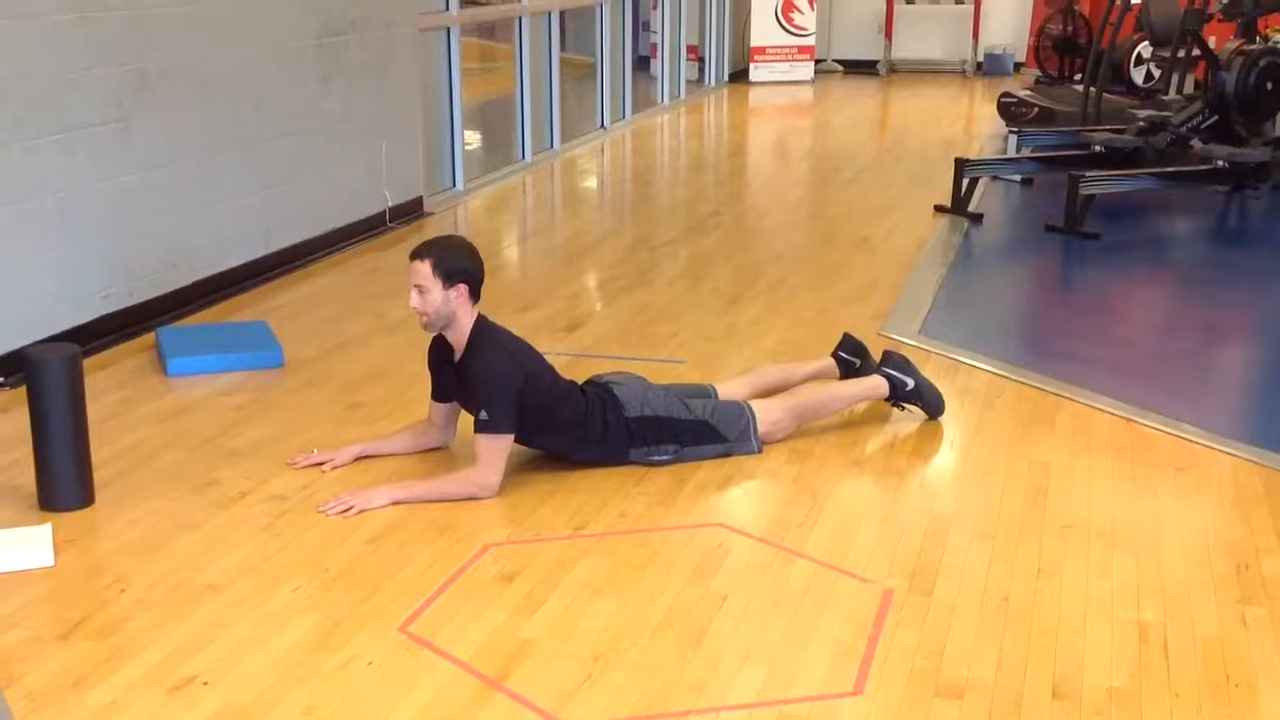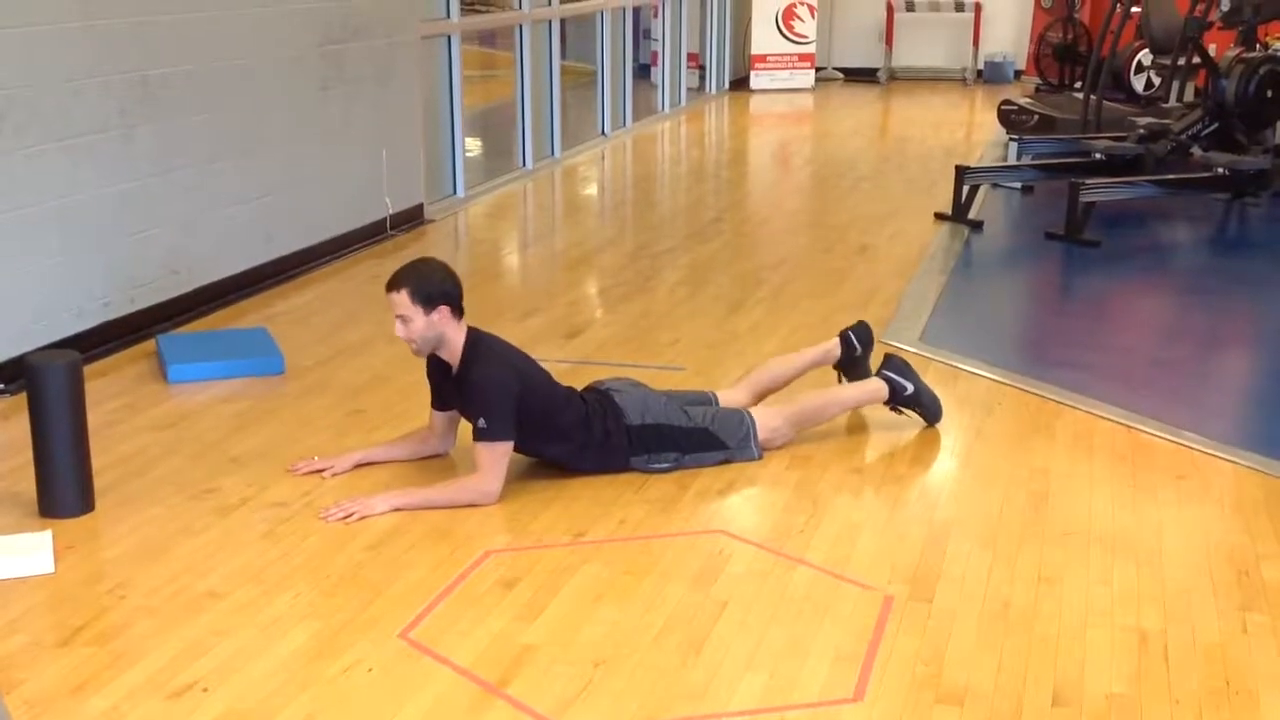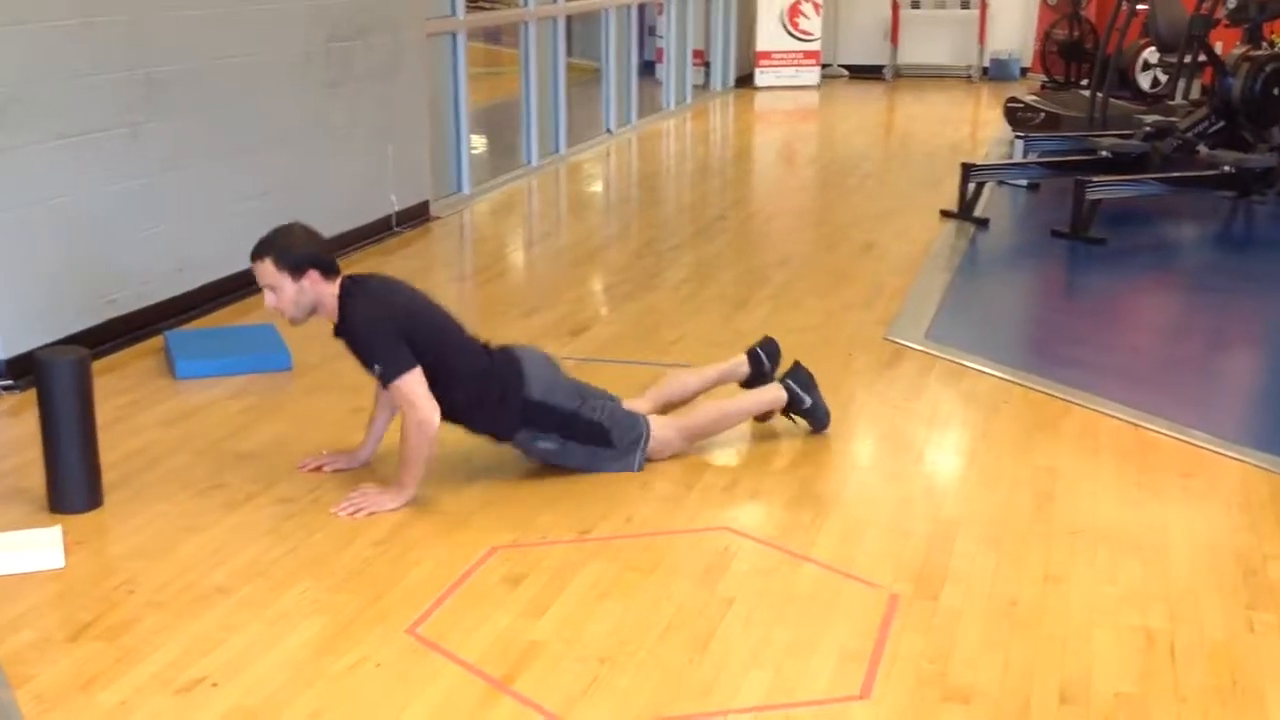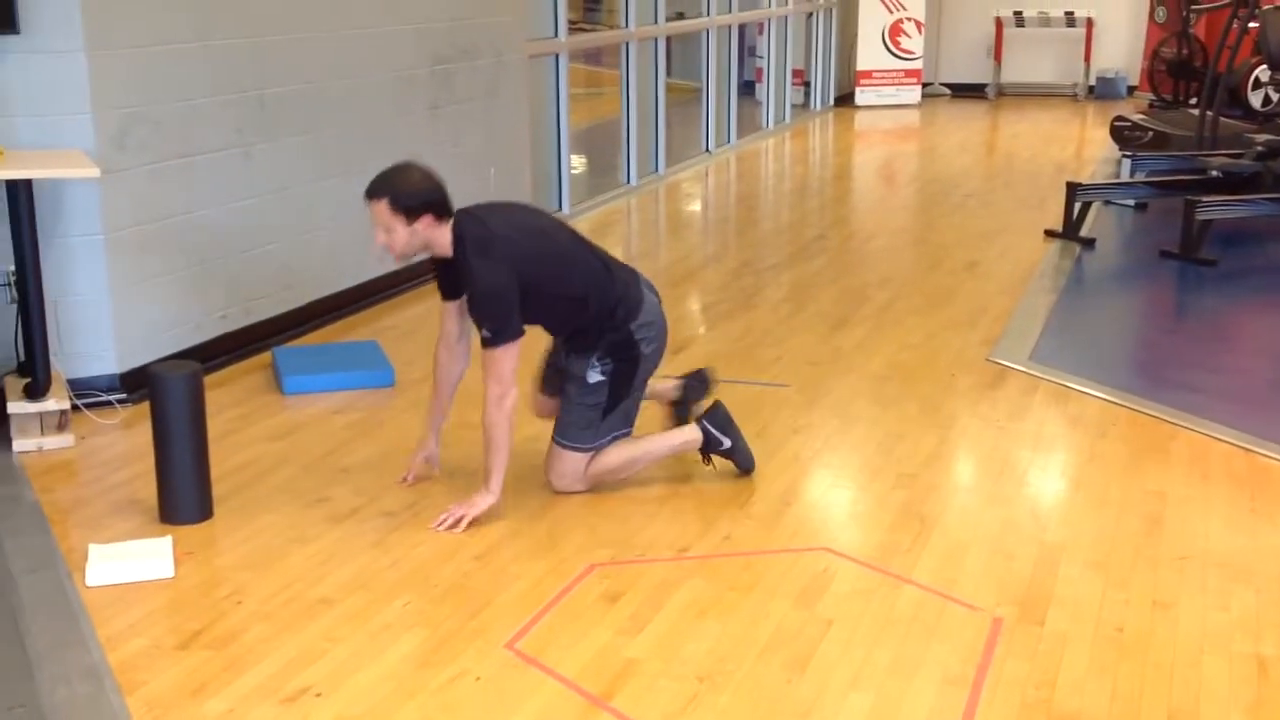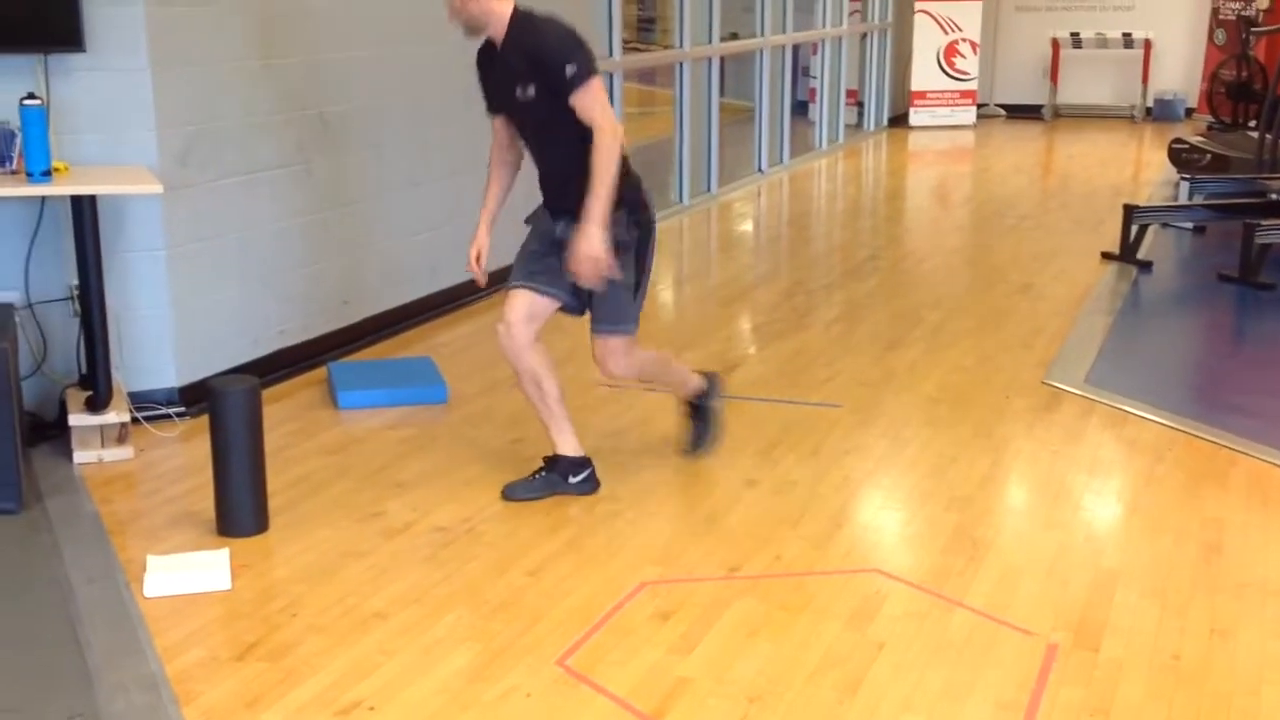
dt=1s
person 1, frame 1
left shoulder: (492, 365)
right shoulder: (445, 350)
left elbow: (486, 479)
right elbow: (437, 431)
left wrist: (388, 493)
right wrist: (357, 449)
left hip: (630, 427)
right hip: (610, 398)
left knee: (769, 423)
right knee: (732, 389)
left ankle: (886, 381)
right ankle: (839, 361)
person 1, frame 2
left shoulder: (488, 375)
right shoulder: (445, 362)
left elbow: (488, 485)
right elbow: (438, 437)
left wrist: (390, 499)
right wrist: (357, 455)
left hip: (631, 433)
right hip: (608, 403)
left knee: (771, 427)
right knee: (736, 396)
left ankle: (885, 385)
right ankle: (842, 348)
person 1, frame 3
left shoulder: (365, 318)
right shoulder: (362, 295)
left elbow: (424, 418)
right elbow: (394, 382)
left wrist: (402, 491)
right wrist: (362, 453)
left hip: (525, 403)
right hip: (519, 376)
left knee: (663, 439)
right knee: (640, 408)
left ankle: (782, 396)
right ankle: (751, 363)
person 1, frame 4
left shoulder: (488, 270)
right shoulder: (455, 242)
left elbow: (502, 394)
right elbow: (452, 348)
left wrist: (490, 490)
right wrist: (431, 437)
left hip: (624, 332)
right hip: (593, 314)
left knee: (565, 476)
right knee: (550, 404)
left ankle: (702, 434)
right ankle: (680, 390)
person 1, frame 5
left shoulder: (546, 43)
right shoulder: (491, 60)
left elbow: (607, 129)
left wrist: (595, 226)
right wrist: (484, 226)
left hip: (614, 218)
right hip: (557, 219)
left knee: (616, 362)
right knee: (514, 328)
left ankle: (699, 390)
right ankle: (571, 464)
